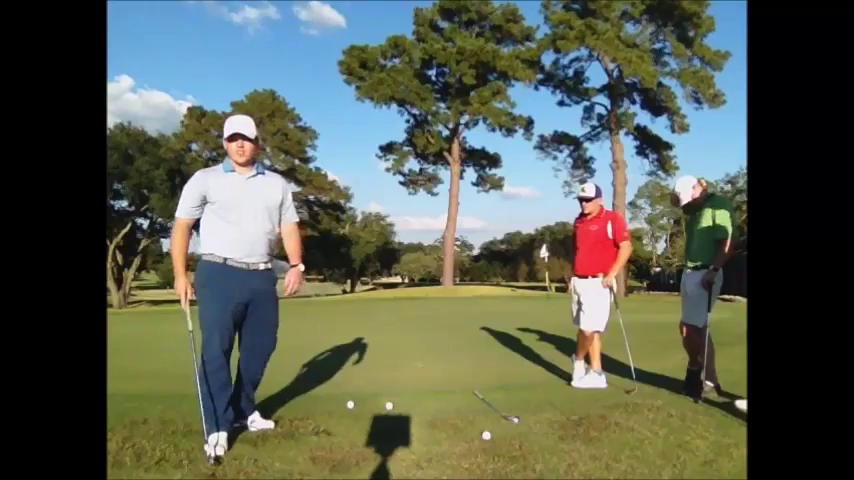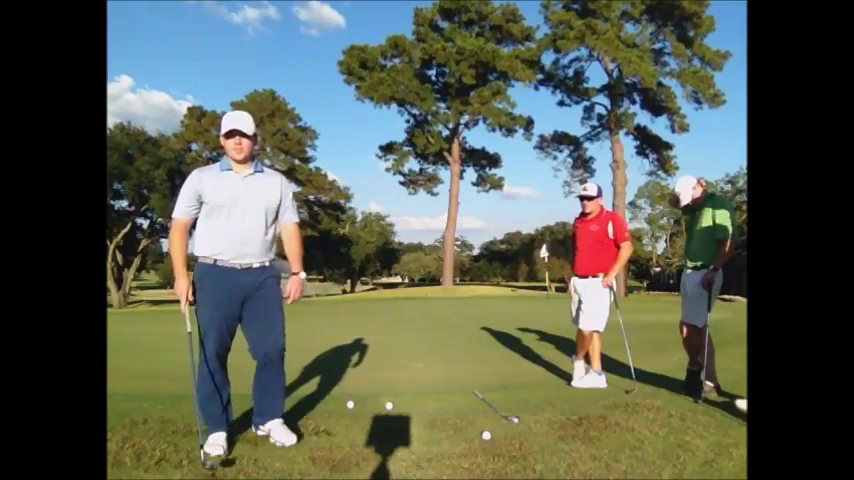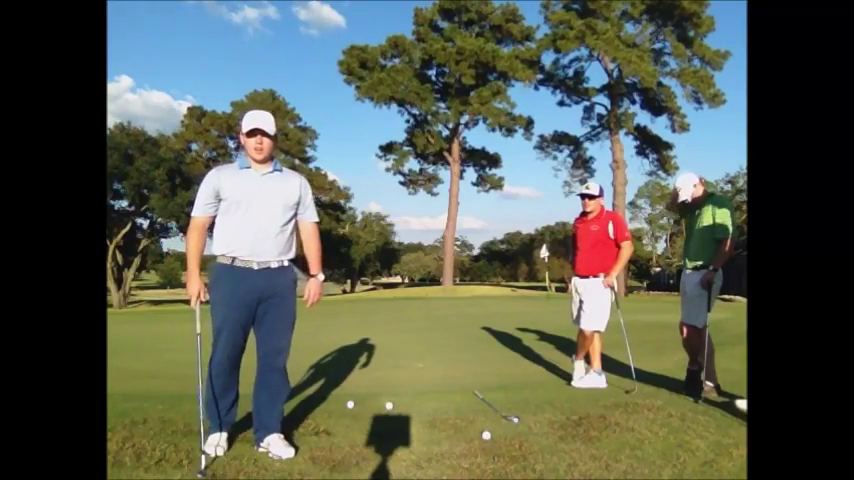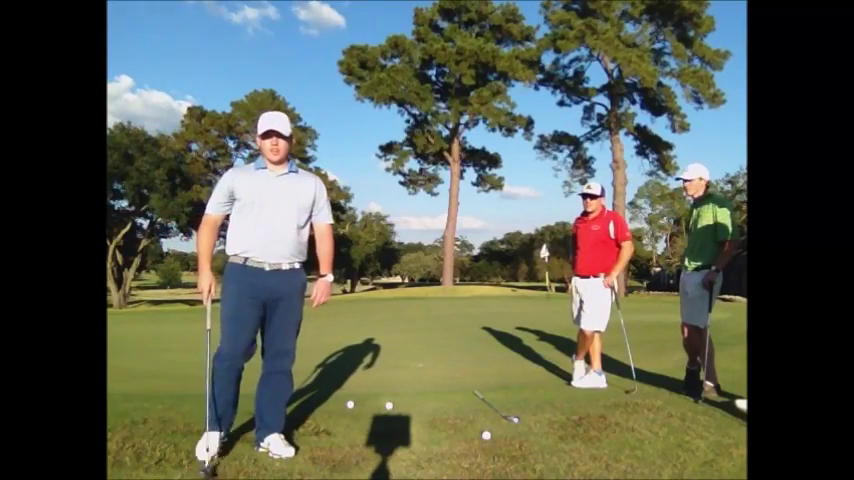
dt=0.4s
person 1, frame 1
left shoulder: (277, 184)
right shoulder: (205, 179)
left elbow: (289, 227)
right elbow: (182, 226)
left wrist: (296, 265)
right wrist: (181, 274)
left hip: (262, 276)
right hip: (219, 274)
left knee: (260, 347)
right knee: (215, 352)
left ankle: (243, 408)
right ankle: (218, 427)
person 1, frame 2
left shoulder: (277, 182)
right shoulder: (201, 179)
left elbow: (289, 229)
right elbow: (179, 227)
left wrist: (297, 273)
right wrist: (181, 276)
left hip: (262, 276)
right hip: (215, 275)
left knee: (271, 348)
right knee: (212, 354)
left ankle: (269, 418)
right ankle: (217, 428)
person 1, frame 3
left shoulder: (296, 182)
right shoulder: (220, 177)
left elbow: (309, 229)
right elbow: (198, 226)
left wrist: (316, 275)
right wrist: (193, 274)
left hip: (279, 278)
right hip: (232, 275)
left knee: (274, 358)
right knee: (225, 355)
left ankle: (268, 432)
right ankle: (219, 428)
person 1, frame 4
left shoulder: (311, 184)
right shoulder: (235, 178)
left elbow: (323, 231)
right elbow: (210, 222)
left wrist: (325, 275)
right wrist: (204, 269)
left hip: (289, 280)
right hip: (243, 275)
left knee: (280, 359)
right knee: (231, 353)
left ankle: (270, 432)
right ankle: (216, 428)
person 2, frame 1
left shoulder: (719, 204)
right shoulder: (694, 206)
left elbow: (726, 243)
right elbow: (674, 201)
left wrist: (713, 270)
right wrist: (682, 189)
left hip: (705, 274)
right hip: (689, 272)
left knee: (691, 327)
right knee: (693, 327)
left ankle: (702, 374)
right ankle: (702, 375)
person 2, frame 2
left shoulder: (719, 204)
right shoulder: (694, 207)
left elbow: (727, 243)
right elbow: (672, 201)
left wrist: (713, 270)
right wrist: (684, 190)
left hip: (705, 274)
right hip: (689, 272)
left knee: (691, 327)
right knee: (694, 327)
left ankle: (702, 374)
right ankle: (703, 375)
person 2, frame 3
left shoulder: (719, 204)
right shoulder: (694, 206)
left elbow: (727, 243)
right elbow: (671, 206)
left wrist: (713, 270)
right wrist: (684, 195)
left hip: (705, 274)
right hip: (689, 272)
left knee: (689, 327)
right knee: (695, 328)
left ankle: (702, 374)
right ankle: (705, 378)
person 2, frame 4
left shoulder: (719, 205)
right shoulder: (695, 207)
left elbow: (730, 243)
left wrist: (714, 271)
right wrist: (684, 255)
left hip: (705, 275)
right hip: (688, 273)
left knee: (692, 328)
right knee: (696, 328)
left ankle: (696, 370)
right ankle: (708, 380)
person 3, frame 1
left shoulder: (612, 219)
right shoulder: (578, 221)
left elbow: (626, 247)
left wrist: (611, 274)
right wrist: (573, 274)
left hip: (598, 283)
right hip: (579, 281)
left knee: (589, 328)
right knee: (589, 329)
left ankle: (578, 361)
right ankle: (596, 374)
person 3, frame 2
left shoulder: (612, 219)
right shoulder: (578, 222)
left elbow: (627, 248)
left wrist: (611, 274)
right wrist: (573, 273)
left hip: (598, 283)
right hip: (578, 281)
left knee: (587, 327)
right knee: (590, 329)
left ankle: (578, 361)
right ankle: (596, 374)
person 3, frame 3
left shoulder: (612, 219)
right shoulder: (578, 222)
left elbow: (627, 247)
left wrist: (612, 274)
right wrist: (574, 274)
left hip: (599, 283)
right hip: (579, 282)
left knee: (589, 328)
right knee: (590, 329)
left ankle: (578, 361)
right ankle: (596, 374)
person 3, frame 4
left shoulder: (613, 219)
right shoulder: (579, 222)
left elbow: (628, 247)
left wrist: (613, 274)
right wrist: (574, 273)
left hip: (600, 282)
right hip: (579, 281)
left knee: (589, 328)
right knee: (591, 329)
left ankle: (578, 361)
right ankle: (596, 374)
